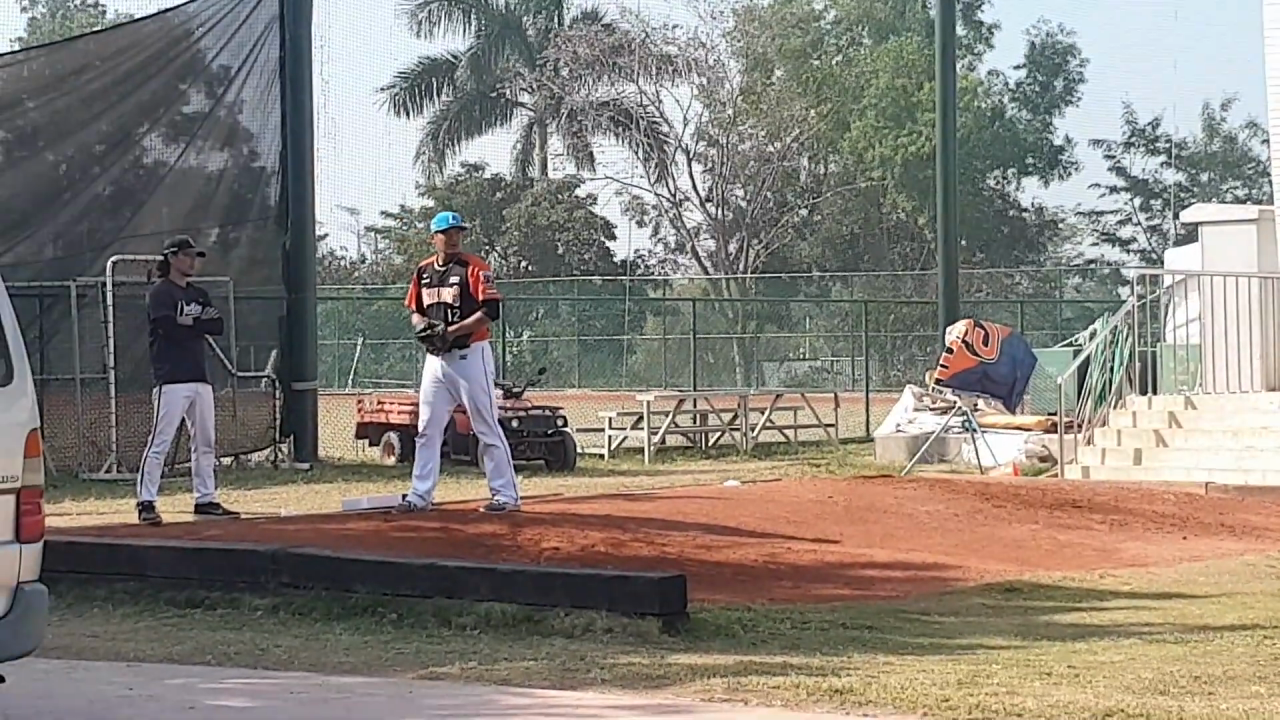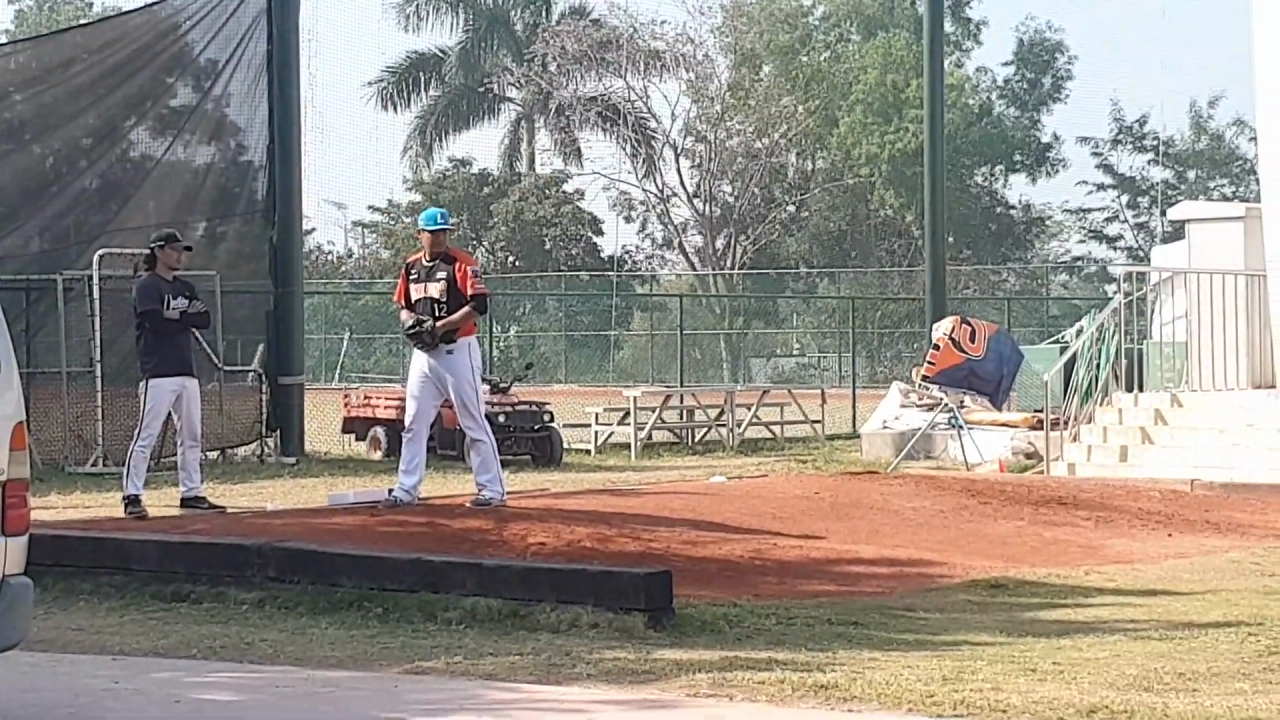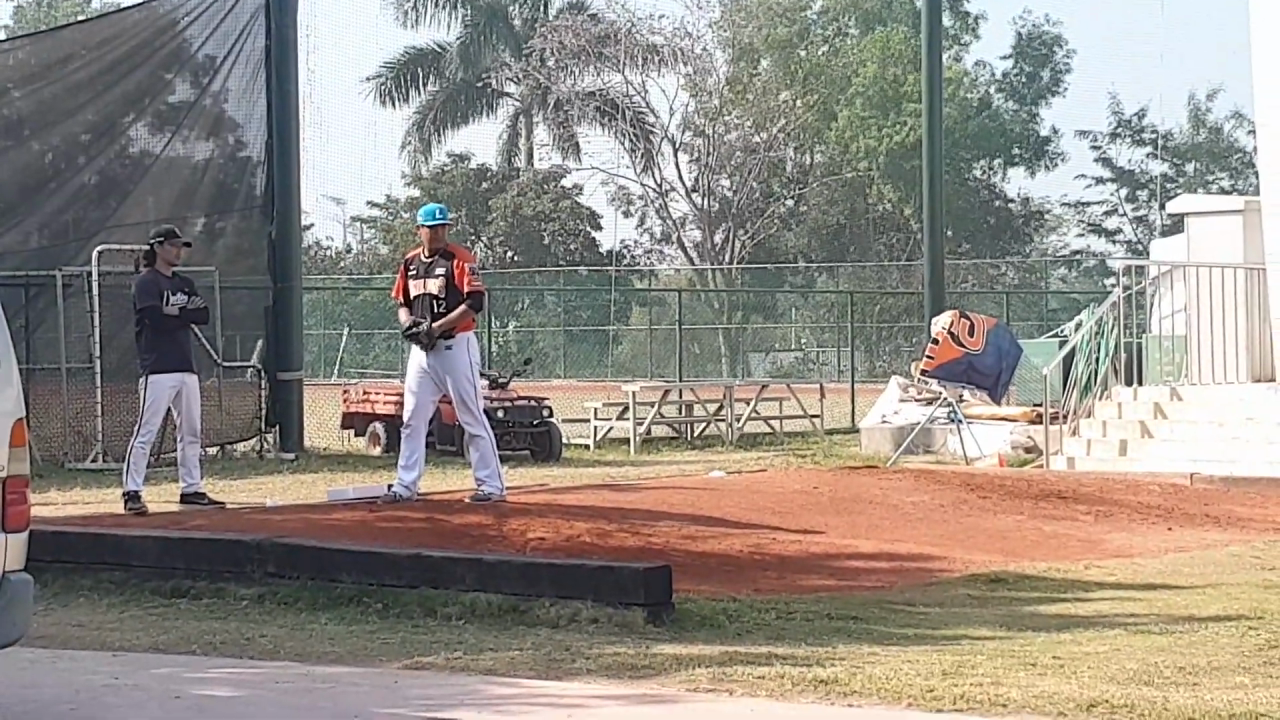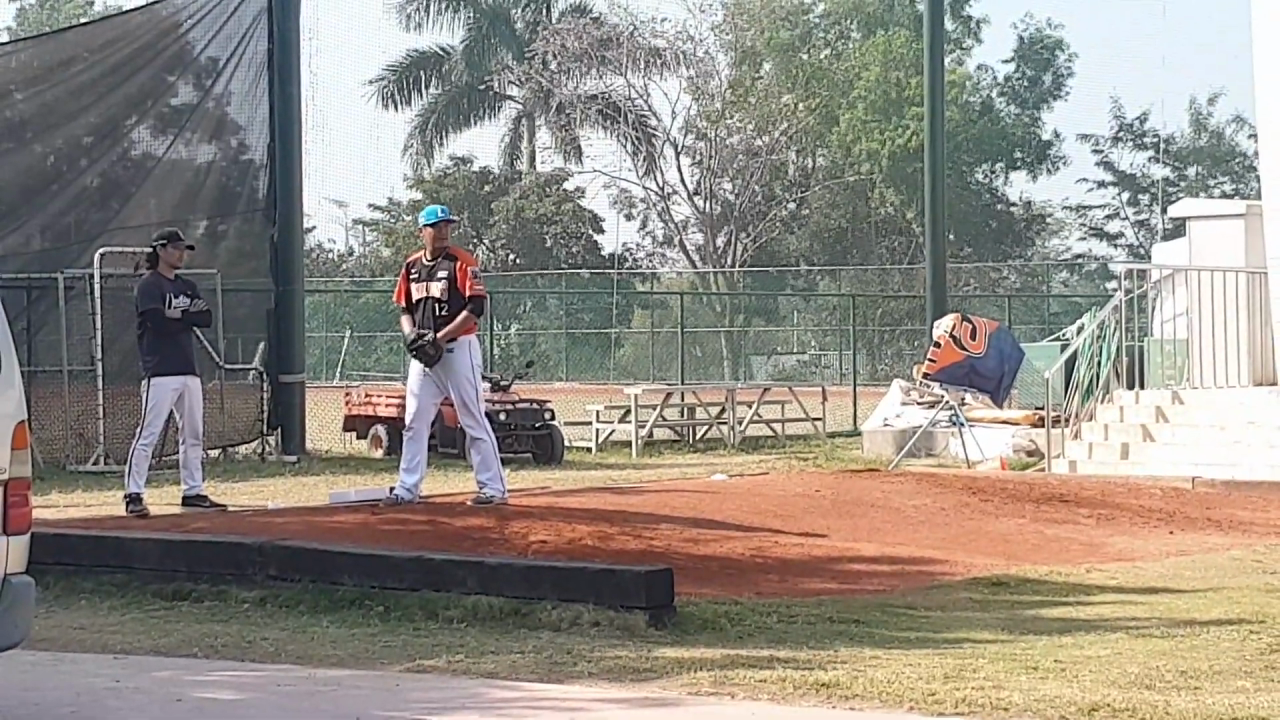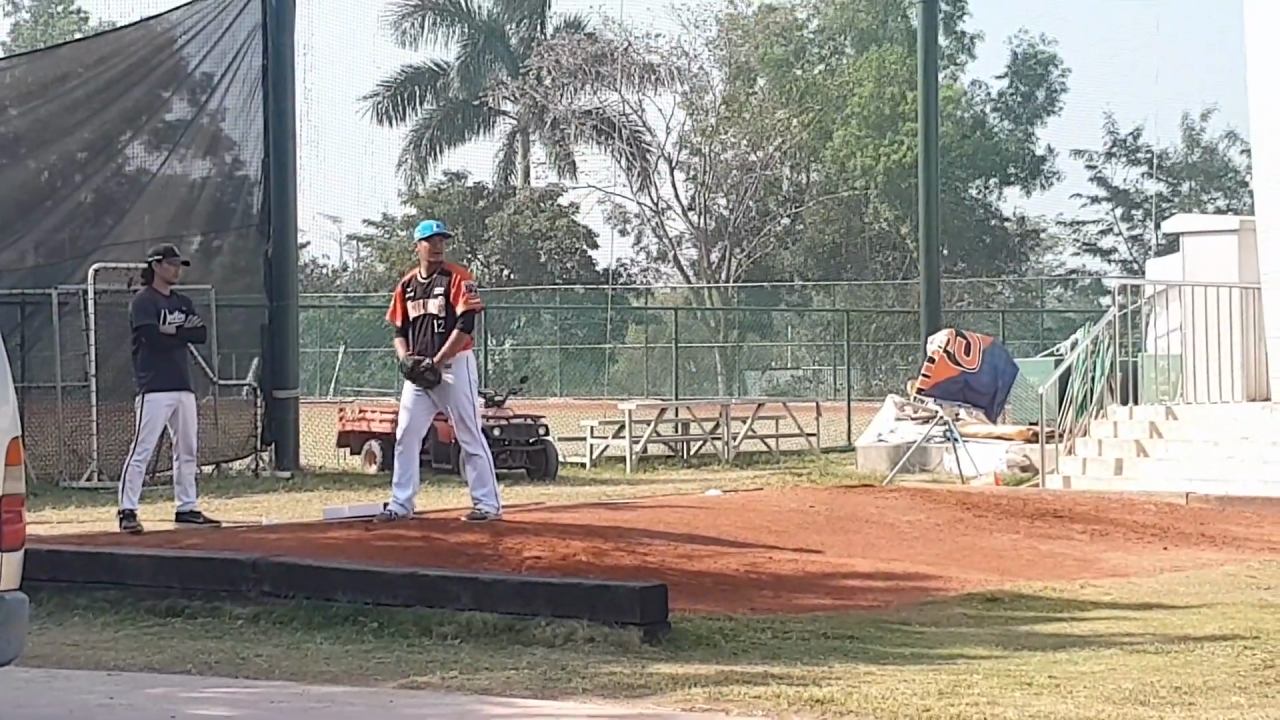
dt=0.3s
person 1, frame 1
left shoulder: (474, 267)
right shoulder: (423, 271)
left elbow: (490, 312)
right elbow: (415, 311)
left wrist: (451, 330)
right wrist: (422, 324)
left hip: (470, 356)
right hip: (436, 358)
left knee: (486, 427)
right knee: (427, 429)
left ankle: (506, 494)
right ankle: (420, 495)
person 1, frame 2
left shoulder: (462, 262)
right shoulder: (411, 266)
left elbow: (479, 305)
right elbow: (403, 306)
left wrist: (439, 326)
right wrist: (410, 319)
left hip: (458, 351)
right hip: (423, 353)
left knee: (473, 422)
right knee: (414, 423)
left ankle: (493, 489)
right ankle: (406, 490)
person 1, frame 3
left shoulder: (460, 258)
right shoulder: (410, 262)
left elbow: (475, 303)
right elbow: (402, 303)
left wrist: (436, 327)
right wrist: (408, 321)
left hip: (456, 346)
right hip: (422, 350)
left knee: (472, 417)
right knee: (412, 419)
left ankle: (492, 485)
right ankle: (405, 485)
person 1, frame 4
left shoulder: (462, 262)
right shoulder: (411, 266)
left elbow: (475, 309)
right elbow: (405, 309)
left wrist: (440, 337)
right wrist: (411, 333)
left hip: (458, 349)
left knee: (473, 420)
right knee: (414, 422)
left ankle: (493, 488)
right ankle: (406, 488)
person 1, frame 5
left shoulder: (457, 277)
right shoulder: (406, 285)
left elbow: (465, 325)
right elbow: (400, 331)
left wrist: (438, 362)
right wrist: (405, 358)
left hip: (455, 366)
left knee: (469, 437)
right knee: (406, 435)
left ankle: (488, 504)
right ankle: (400, 504)
person 2, frame 1
left shoulder: (200, 294)
right shoulder: (160, 292)
left elbow: (218, 326)
right elbow: (170, 329)
left wrist: (190, 322)
right wrist: (201, 322)
left hip: (200, 378)
right hip: (172, 380)
left knee: (205, 442)
right knee: (160, 442)
left ankle: (205, 500)
right ankle: (146, 502)
person 2, frame 2
left shoulder: (186, 288)
right shoulder: (146, 286)
left elbow: (205, 319)
right elbow: (157, 323)
left wrist: (177, 316)
right wrist: (187, 317)
left hip: (187, 372)
right hip: (158, 374)
left knee: (191, 436)
right knee: (146, 436)
left ankle: (191, 494)
right ankle: (132, 496)
person 2, frame 3
left shoulder: (185, 283)
right shoulder: (145, 282)
left elbow: (204, 316)
right elbow: (157, 319)
left wrist: (176, 312)
right wrist: (187, 312)
left hip: (186, 368)
right hip: (158, 370)
left knee: (191, 432)
right knee: (146, 432)
left ankle: (191, 490)
right ankle: (132, 492)
person 2, frame 4
left shoulder: (188, 286)
right shoulder: (148, 285)
left elbow: (206, 318)
right elbow: (159, 322)
left wrist: (179, 315)
right wrist: (189, 317)
left hip: (189, 370)
right hip: (160, 372)
left knee: (193, 435)
right knee: (148, 434)
left ankle: (193, 492)
right ankle: (134, 495)
person 2, frame 5
left shoulder: (183, 302)
right shoulder: (143, 301)
left elbow: (201, 334)
right elbow: (153, 338)
left wrist: (174, 330)
right wrist: (184, 332)
left hip: (183, 386)
right hip: (154, 388)
left knee: (187, 451)
right knee: (142, 451)
left ankle: (187, 508)
right ankle: (127, 511)
